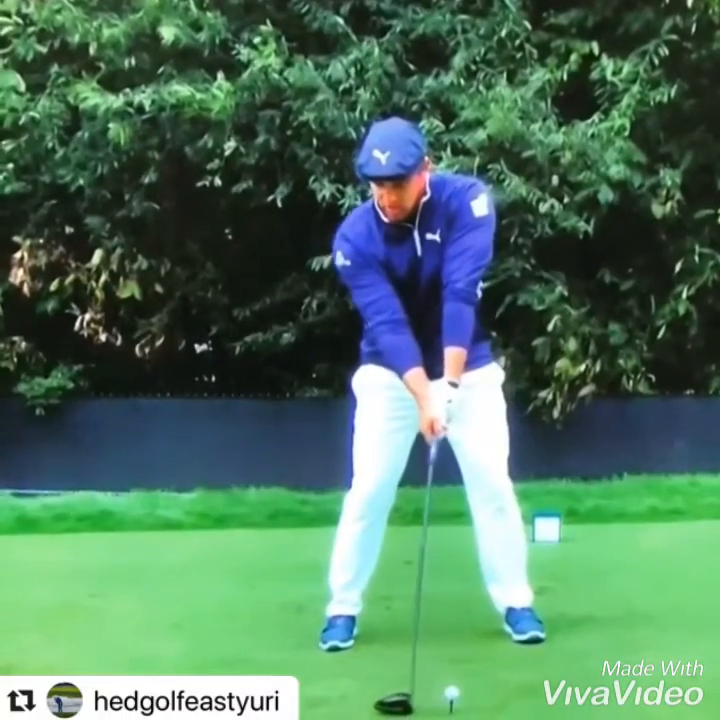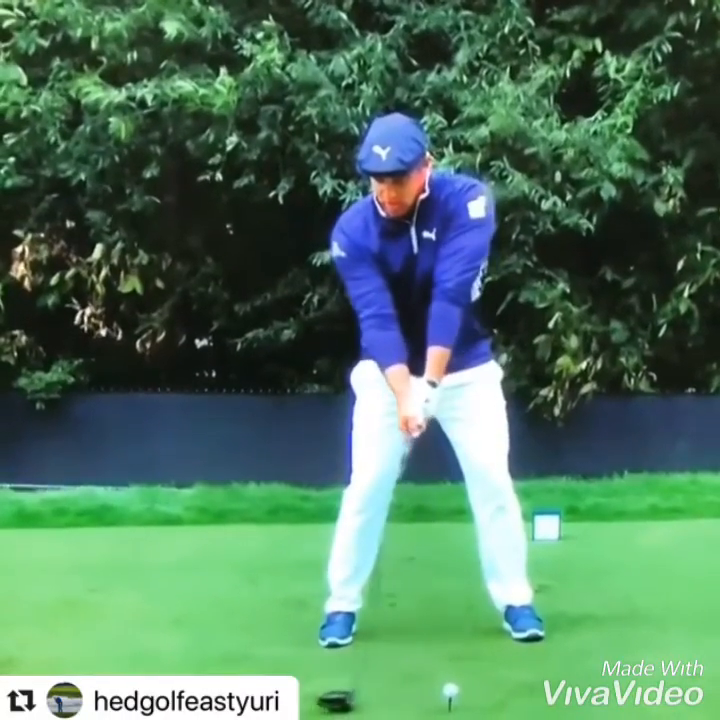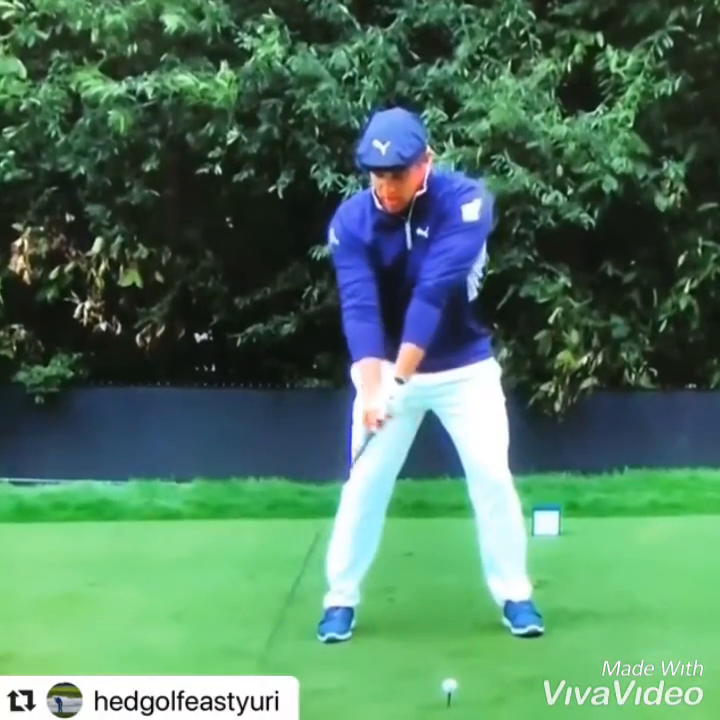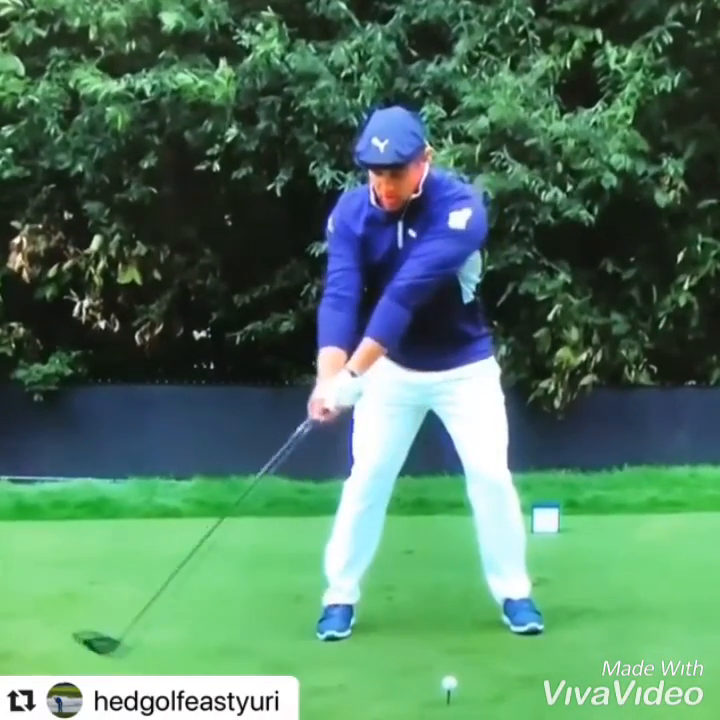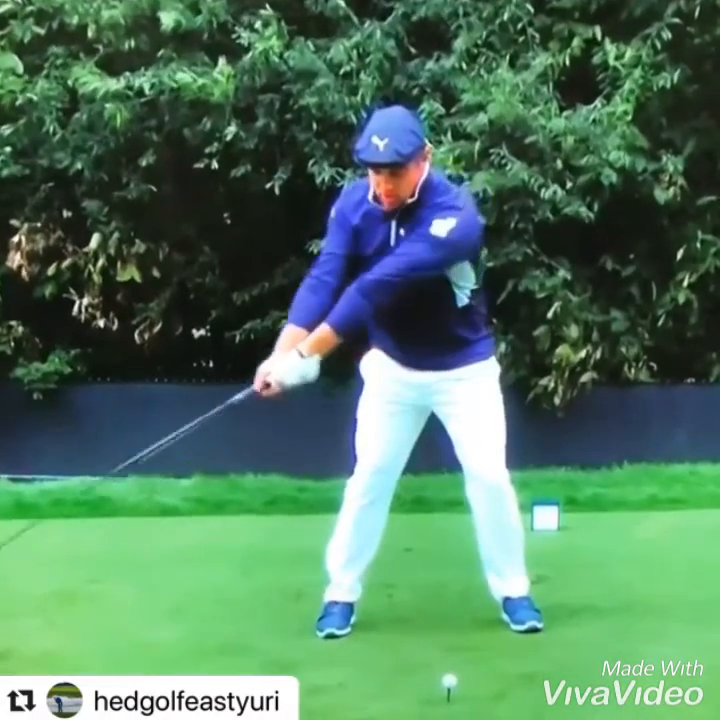
dt=0.5s
person 1, frame 1
left shoulder: (465, 199)
right shoulder: (355, 237)
left elbow: (461, 295)
right elbow: (387, 323)
left wrist: (450, 382)
right wrist: (423, 396)
left hip: (468, 369)
right hip: (389, 376)
left knee: (491, 481)
right knee: (370, 487)
left ankle: (515, 601)
right ankle: (343, 607)
person 1, frame 2
left shoulder: (467, 200)
right shoulder: (352, 230)
left elbow: (452, 295)
right elbow: (376, 318)
left wrist: (431, 384)
right wrist: (403, 393)
left hip: (466, 370)
right hip: (388, 372)
left knee: (492, 479)
right knee: (368, 485)
left ankle: (514, 599)
right ankle: (343, 603)
person 1, frame 3
left shoulder: (465, 201)
right shoulder: (351, 220)
left elbow: (434, 293)
right elbow: (359, 307)
left wrist: (401, 381)
right wrist: (373, 387)
left hip: (465, 367)
right hip: (383, 366)
left knee: (492, 476)
right knee: (366, 480)
left ankle: (514, 594)
right ankle: (341, 597)
person 1, frame 4
left shoulder: (461, 208)
right shoulder: (350, 212)
left elbow: (406, 293)
right elbow: (340, 295)
left wrist: (352, 374)
right wrist: (328, 374)
left hip: (464, 367)
right hip: (390, 368)
left knee: (491, 476)
right knee: (367, 478)
left ankle: (513, 591)
right ankle: (340, 594)
person 1, frame 5
left shoulder: (455, 216)
right shoulder: (353, 203)
left elbow: (377, 288)
right elbow: (325, 278)
left wrist: (307, 355)
right wrist: (283, 350)
left hip: (463, 369)
right hip: (392, 366)
left knee: (488, 477)
right knee: (369, 477)
left ankle: (513, 591)
right ankle: (341, 593)
